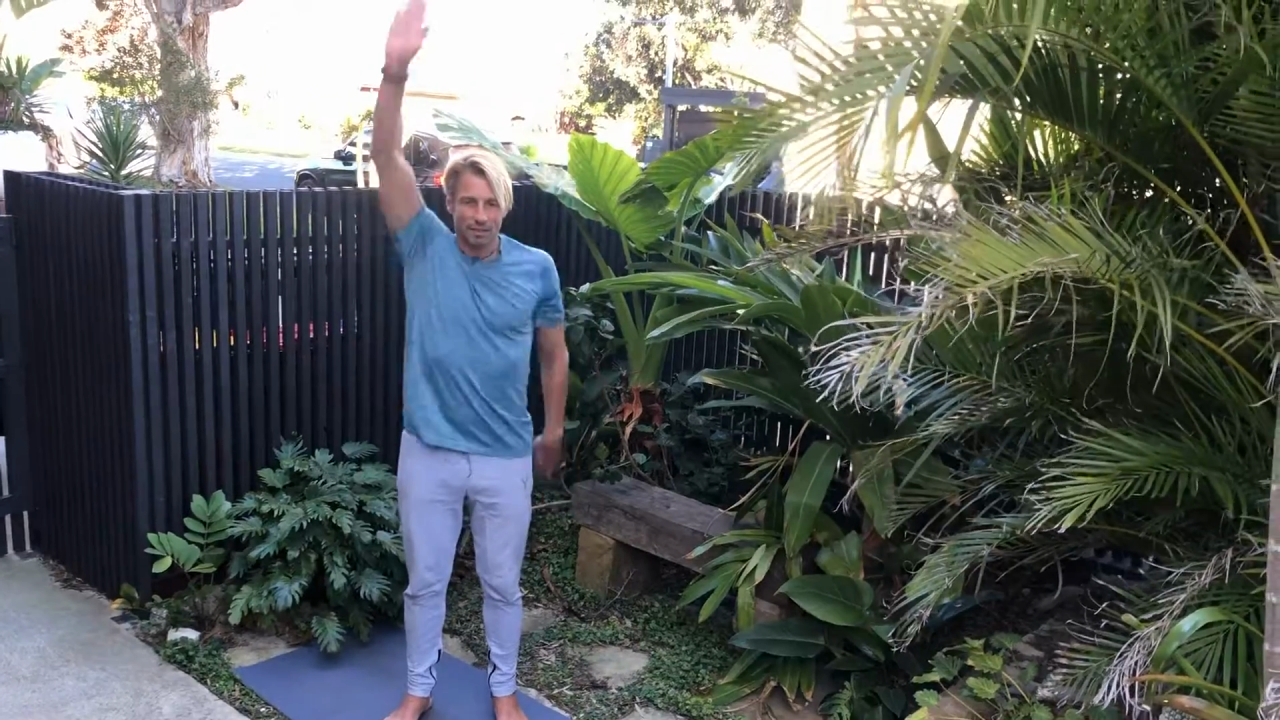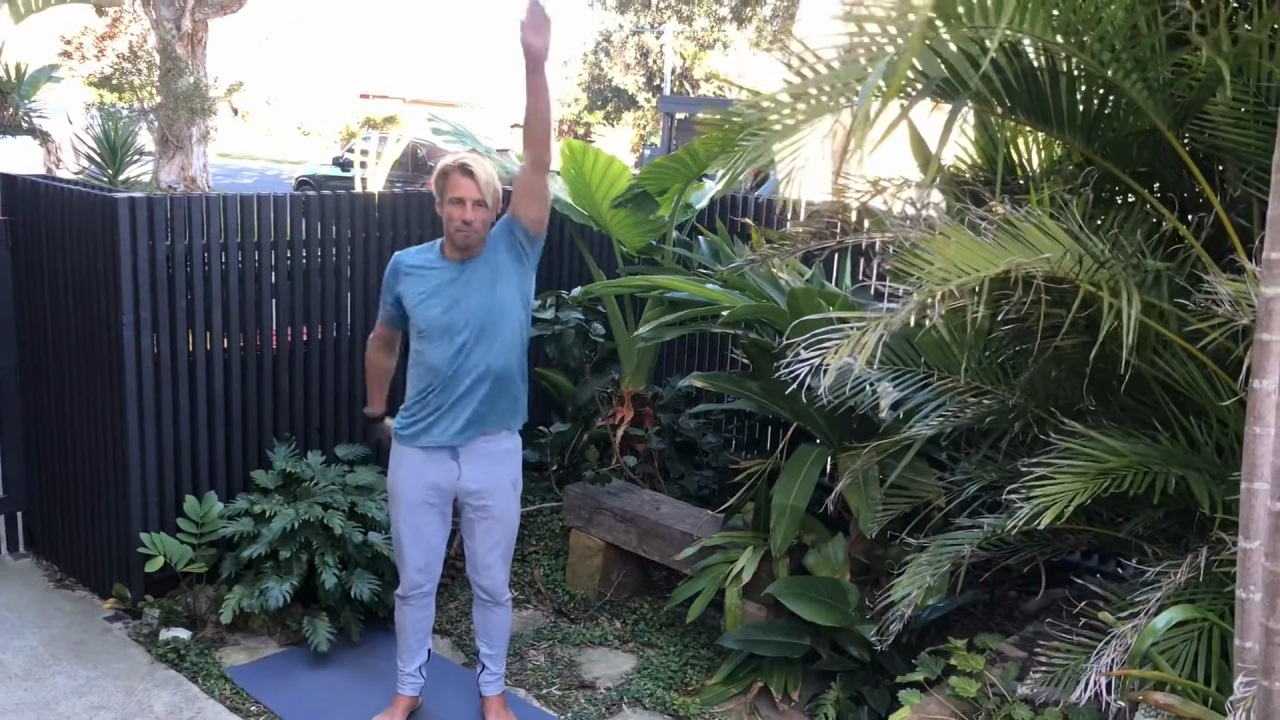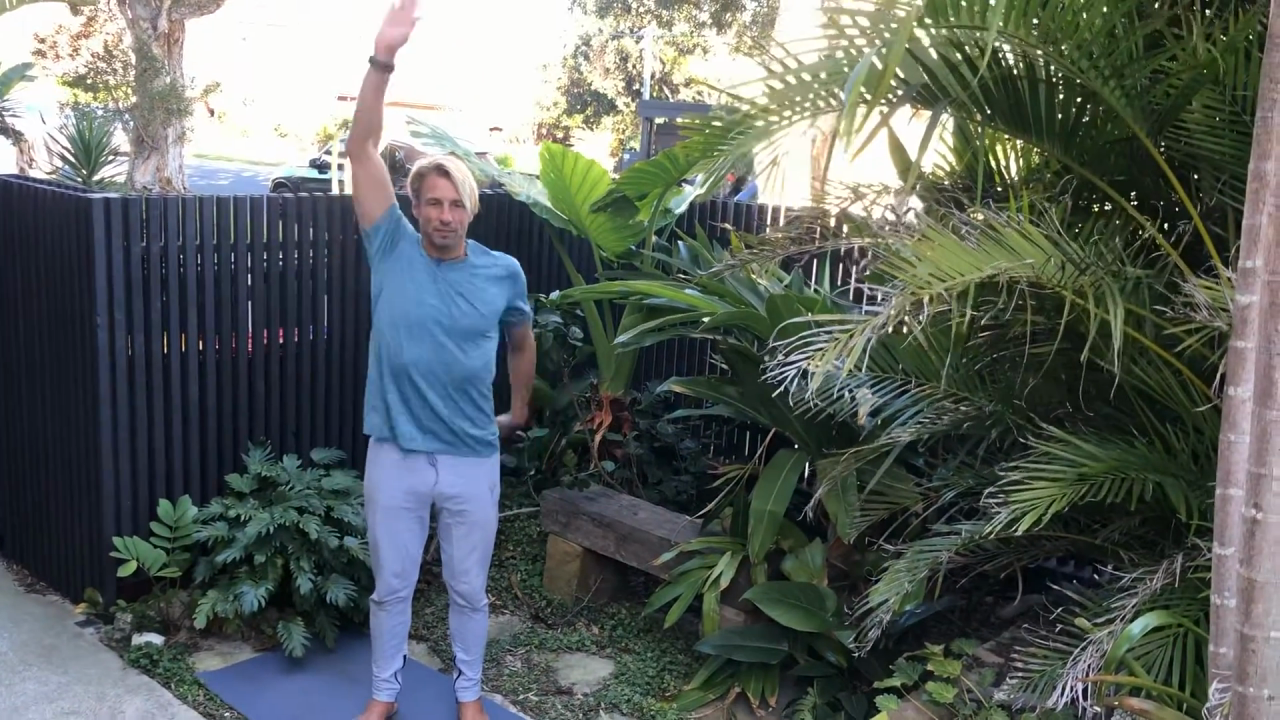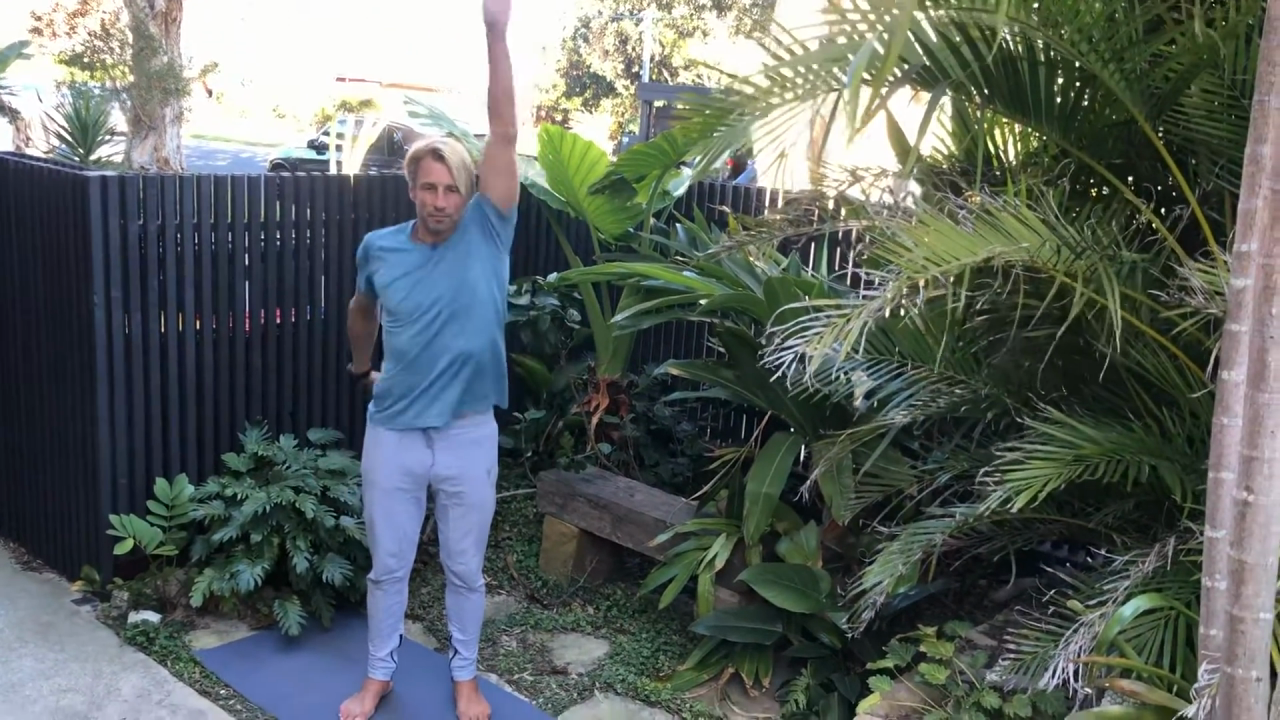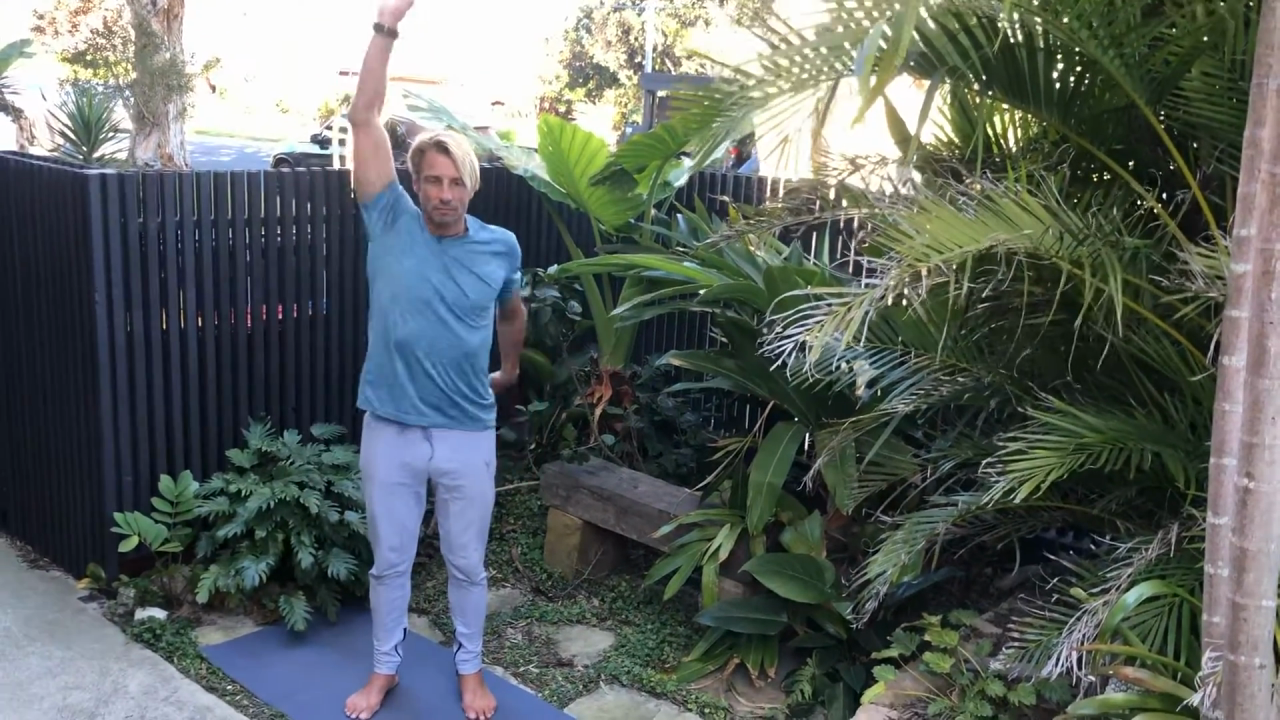
dt=1s
person 1, frame 1
left shoulder: (536, 268)
right shoulder: (424, 247)
left elbow: (555, 352)
right elbow: (387, 157)
left wrist: (553, 427)
right wrist: (396, 68)
left hip: (506, 458)
right hip: (429, 455)
left knee: (502, 585)
right knee: (425, 583)
person 1, frame 2
left shoulder: (515, 250)
right shoulder: (406, 268)
left elbow: (534, 161)
right elbow: (383, 343)
left wrist: (533, 61)
right wrist: (377, 411)
left hip: (493, 453)
right hip: (418, 453)
left knee: (491, 584)
right knee: (414, 582)
person 1, frame 3
left shoulder: (504, 272)
right shoulder: (392, 250)
left elbow: (521, 349)
right elbow: (362, 153)
left wrist: (519, 410)
right wrist: (384, 58)
left hip: (473, 463)
right hip: (395, 458)
left knee: (468, 591)
right knee: (391, 588)
person 1, frame 4
left shoulder: (487, 234)
right shoulder: (378, 249)
left elbow: (503, 137)
right wrist: (359, 369)
left hip: (468, 437)
right hip: (392, 436)
left knee: (464, 570)
right knee: (387, 568)
person 1, frame 5
left shoulder: (501, 247)
right shoulder: (389, 222)
right elbow: (364, 118)
left wrist: (510, 369)
left hip: (468, 436)
right hip: (391, 433)
left knee: (466, 563)
right knee: (390, 561)
